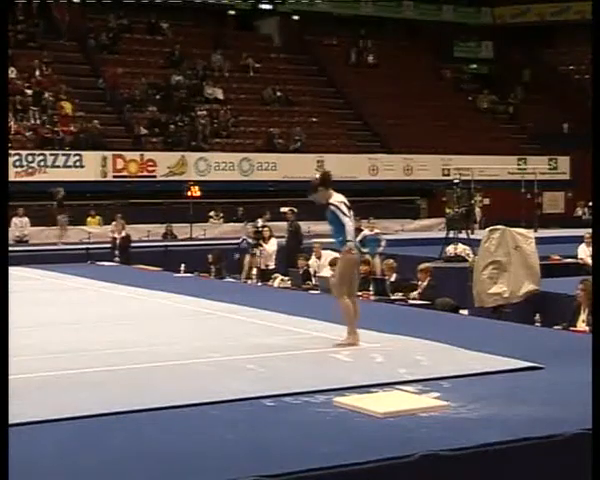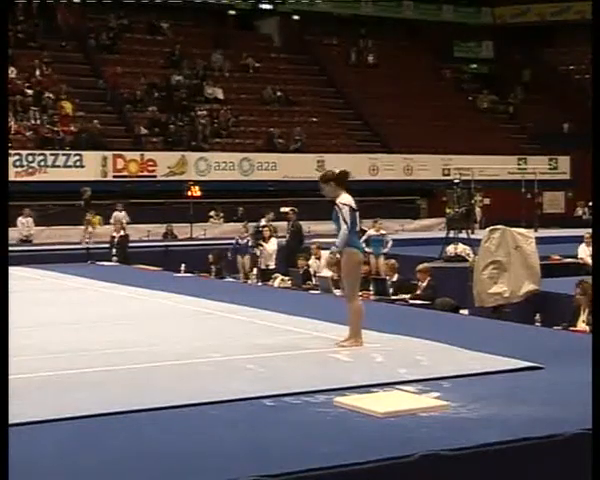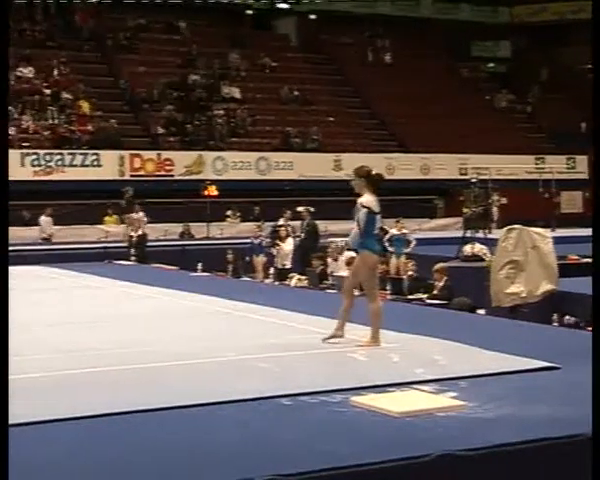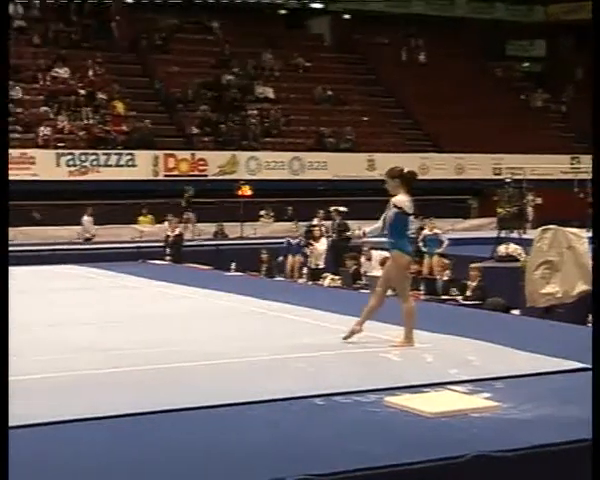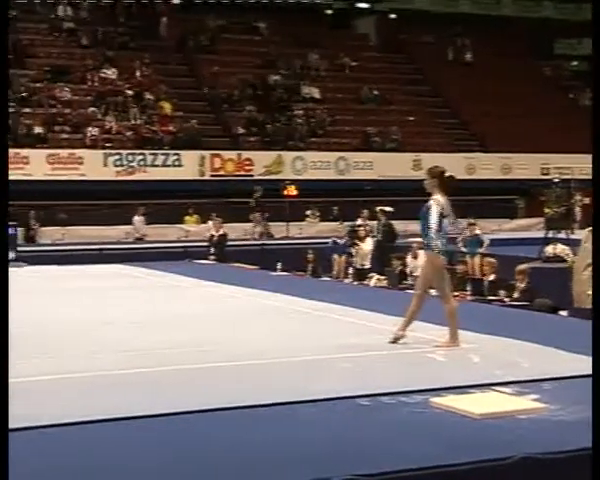
dt=0.5s
person 1, frame 1
left shoulder: (334, 202)
right shoulder: (337, 200)
left elbow: (349, 222)
left wrist: (350, 244)
left hip: (348, 249)
right hip: (348, 248)
left knee: (340, 293)
right knee: (350, 294)
left ankle: (352, 335)
right ankle: (353, 335)
person 1, frame 2
left shoulder: (341, 202)
right shoulder: (345, 200)
left elbow: (345, 229)
left wrist: (334, 251)
right wrist: (338, 252)
left hip: (350, 250)
right hip: (352, 249)
left knee: (352, 296)
right knee: (349, 295)
left ankle: (356, 337)
right ankle: (353, 334)
person 1, frame 3
left shoulder: (363, 201)
right shoulder: (372, 200)
left elbow: (358, 230)
right wrist: (348, 243)
left hip: (367, 251)
right hip: (368, 249)
left knee: (372, 295)
right knee: (347, 289)
left ankle: (375, 338)
right ankle: (339, 328)
person 1, frame 4
left shoulder: (396, 201)
right shoulder: (406, 200)
left elbow: (382, 225)
left wrist: (363, 233)
right wrist: (367, 232)
left hip: (399, 251)
right hip: (400, 249)
left knee: (404, 296)
right knee: (379, 290)
left ankle: (408, 338)
right ankle: (359, 324)
person 1, frame 5
left shoulder: (435, 200)
right shoulder: (439, 200)
left elbow: (434, 224)
right elbow: (449, 215)
left wrist: (436, 244)
left hip: (435, 252)
right hip: (433, 251)
left knee: (445, 296)
right knee: (419, 292)
left ankle: (453, 338)
right ankle: (402, 329)
